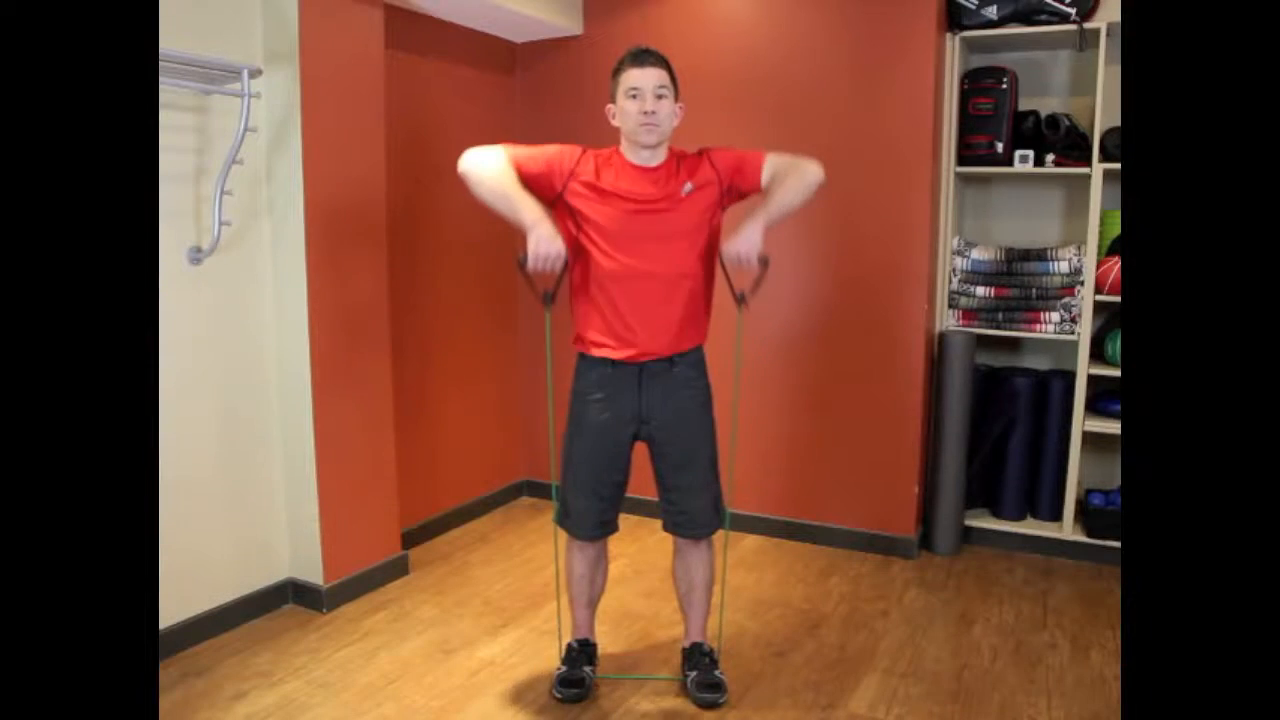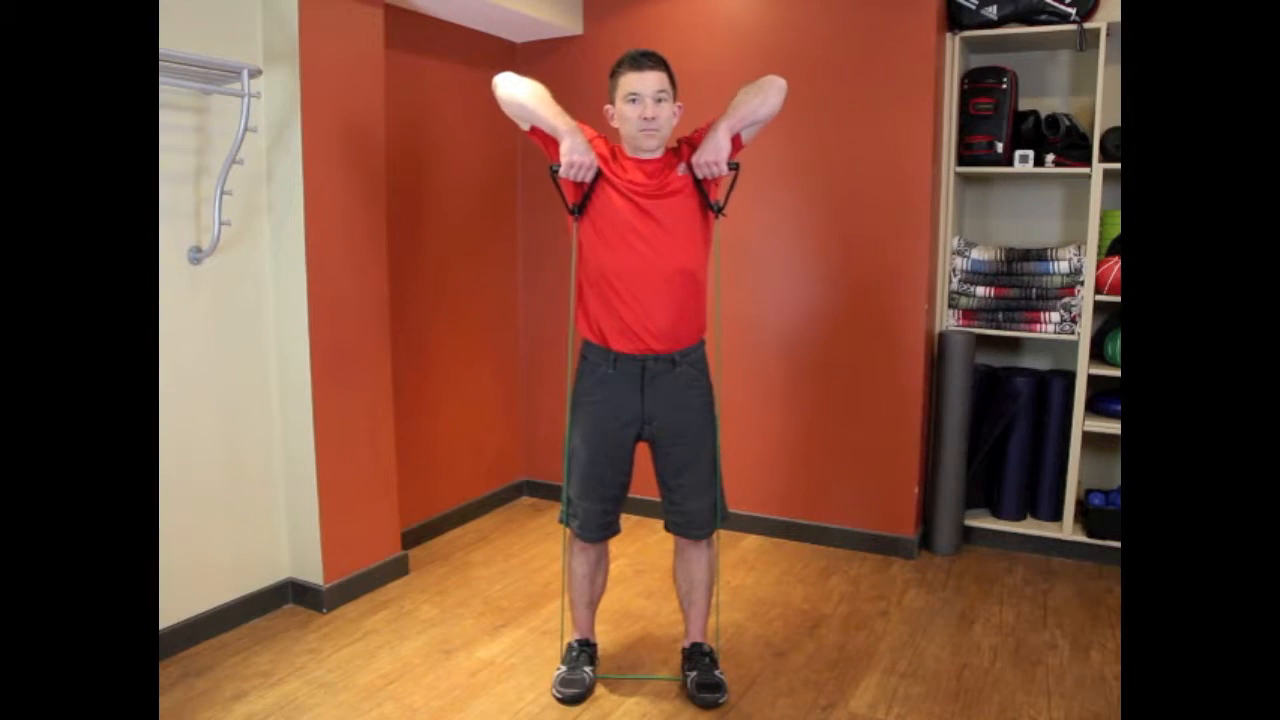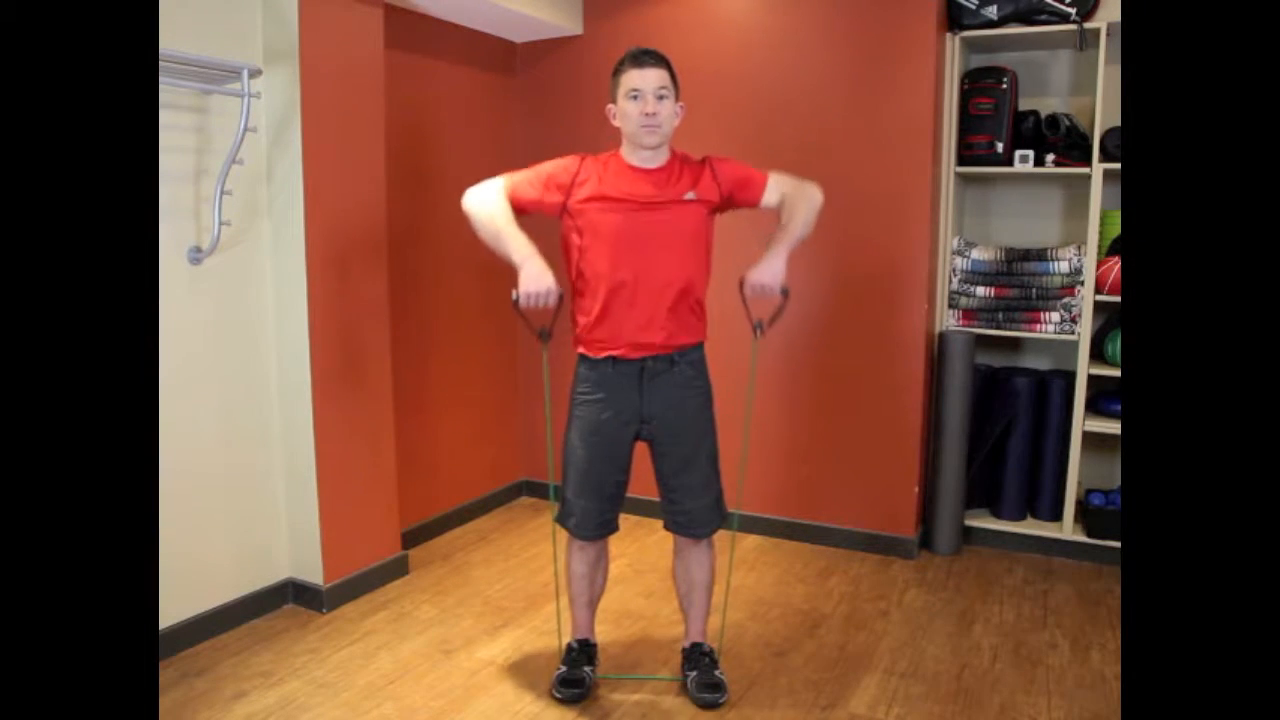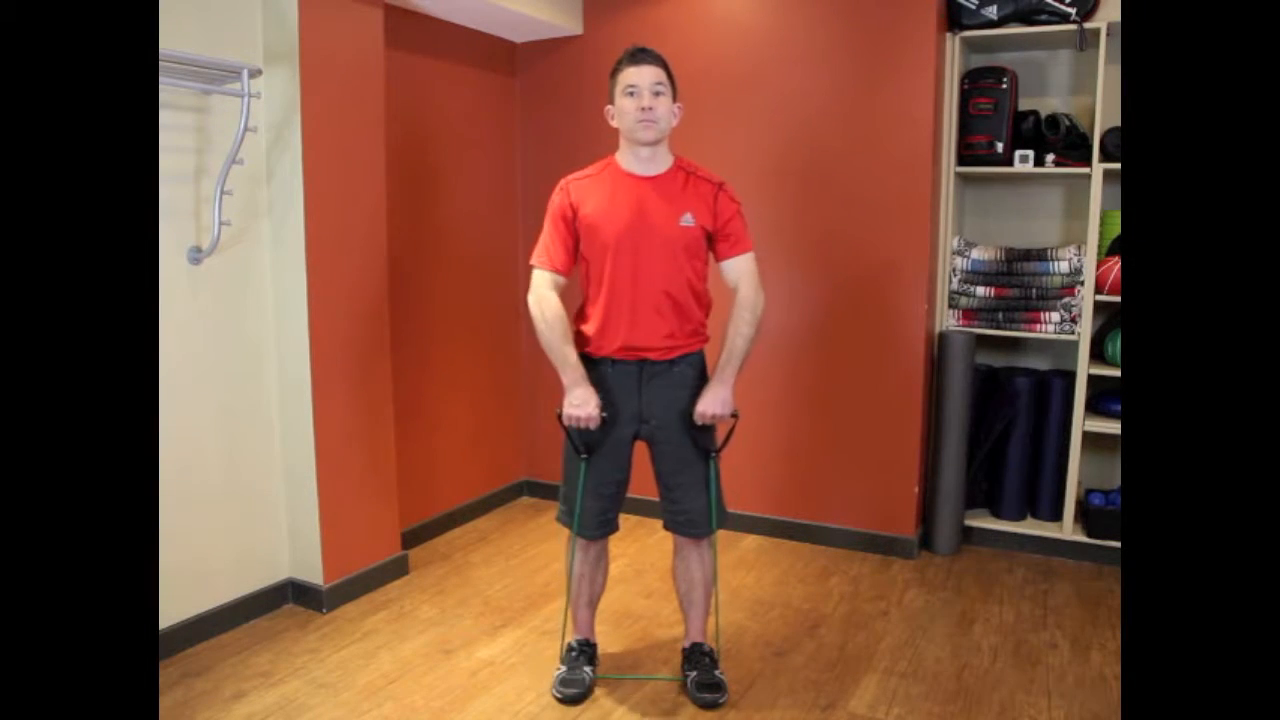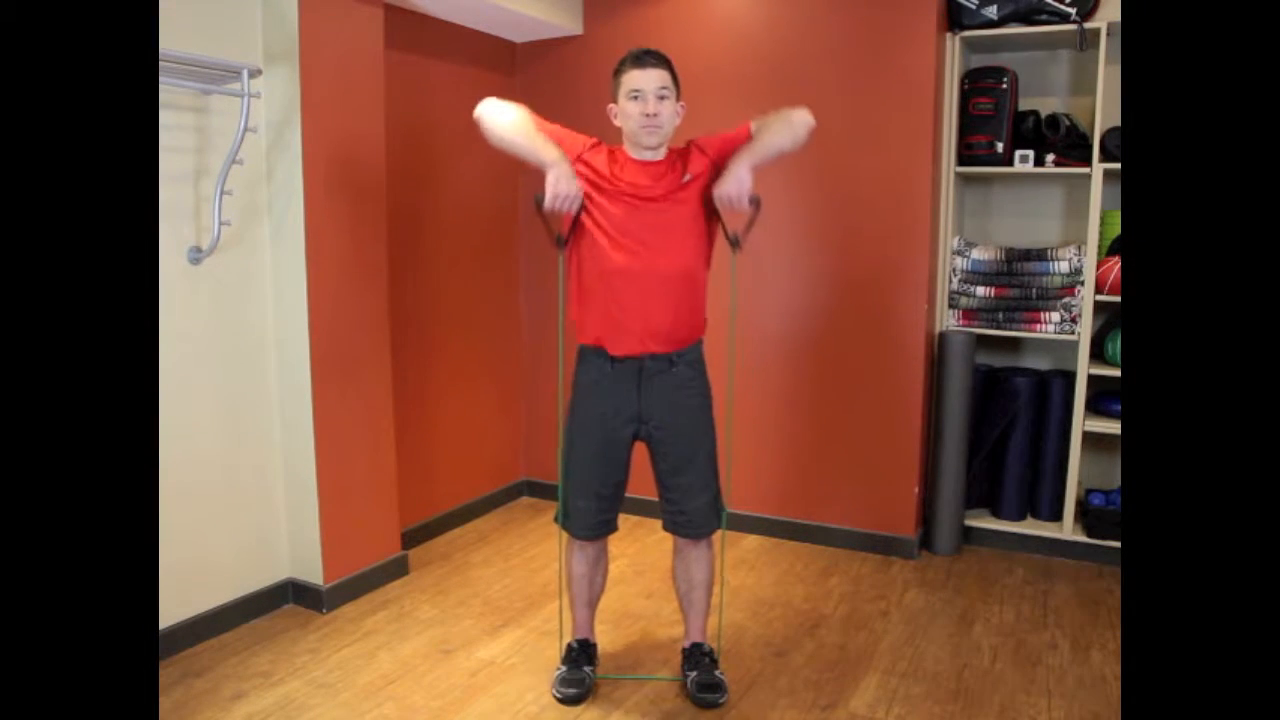
dt=0.7s
person 1, frame 1
left shoulder: (709, 170)
right shoulder: (575, 171)
left elbow: (806, 172)
right elbow: (475, 163)
left wrist: (758, 223)
right wrist: (535, 220)
left hip: (681, 376)
right hip: (601, 376)
left knee: (695, 523)
right knee: (586, 522)
left ankle: (697, 649)
right ankle: (581, 645)
person 1, frame 2
left shoulder: (699, 160)
right shoulder: (588, 161)
left elbow: (772, 89)
right elbow: (508, 86)
left wrist: (720, 133)
right wrist: (568, 135)
left hip: (682, 371)
right hip: (605, 371)
left knee: (696, 522)
right knee: (589, 522)
left ankle: (697, 649)
right ankle: (582, 646)
person 1, frame 3
left shoulder: (709, 178)
right shoulder: (577, 177)
left elbow: (806, 194)
right elbow: (480, 198)
left wrist: (779, 252)
right wrist: (524, 257)
left hip: (680, 374)
right hip: (601, 375)
left knee: (695, 523)
right knee: (586, 522)
left ankle: (696, 650)
right ankle: (581, 646)
person 1, frame 4
left shoulder: (710, 195)
right shoulder: (576, 192)
left elbow: (748, 291)
right elbow: (543, 293)
left wrist: (723, 382)
right wrist: (575, 383)
left hip: (681, 378)
right hip: (601, 378)
left knee: (694, 523)
right knee: (587, 524)
left ankle: (697, 650)
right ankle: (580, 647)
person 1, frame 5
left shoulder: (704, 164)
right shoulder: (582, 162)
left elbow: (798, 122)
right elbow: (492, 113)
left wrist: (743, 162)
right wrist: (551, 164)
left hip: (679, 373)
right hip: (601, 373)
left knee: (694, 522)
right knee: (586, 522)
left ankle: (696, 649)
right ankle: (581, 645)
